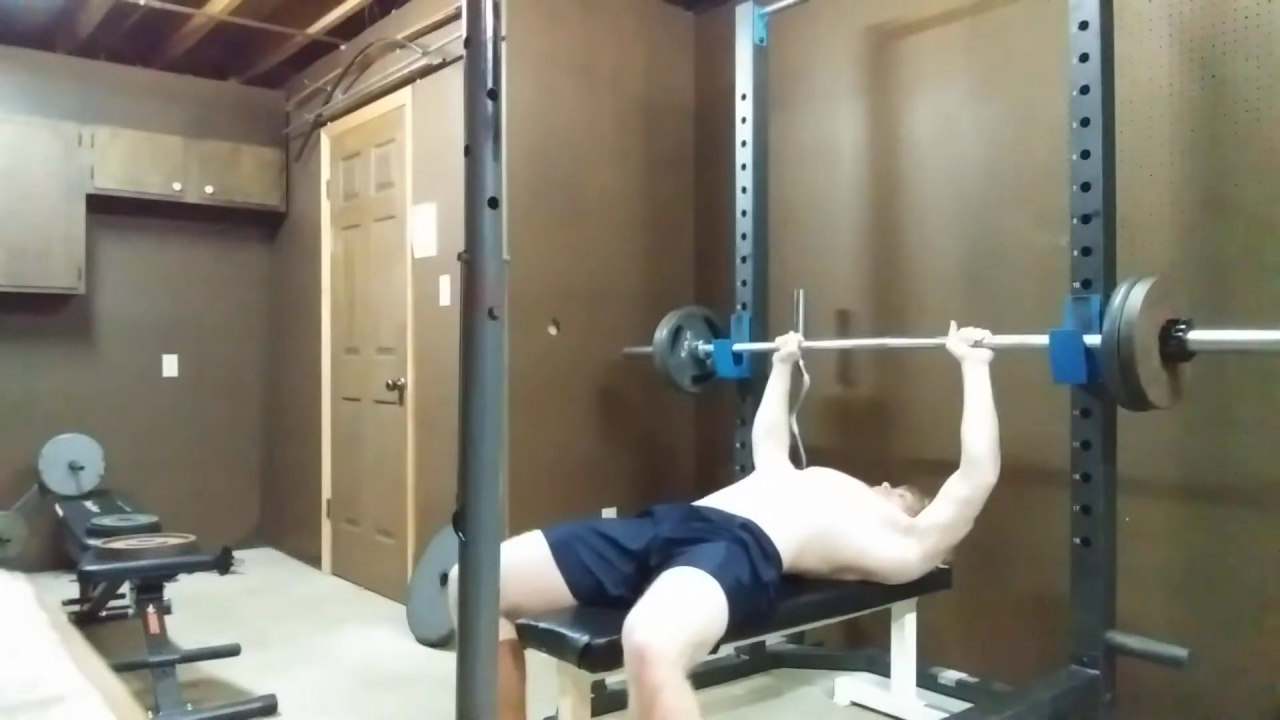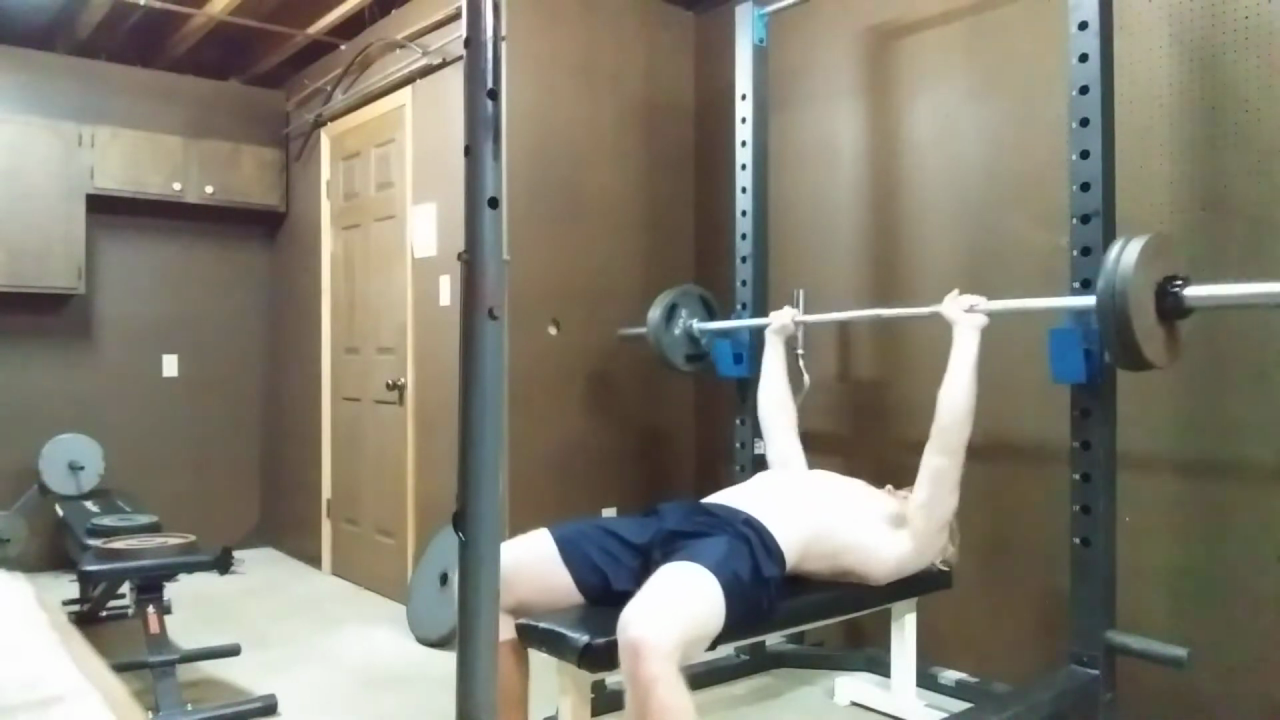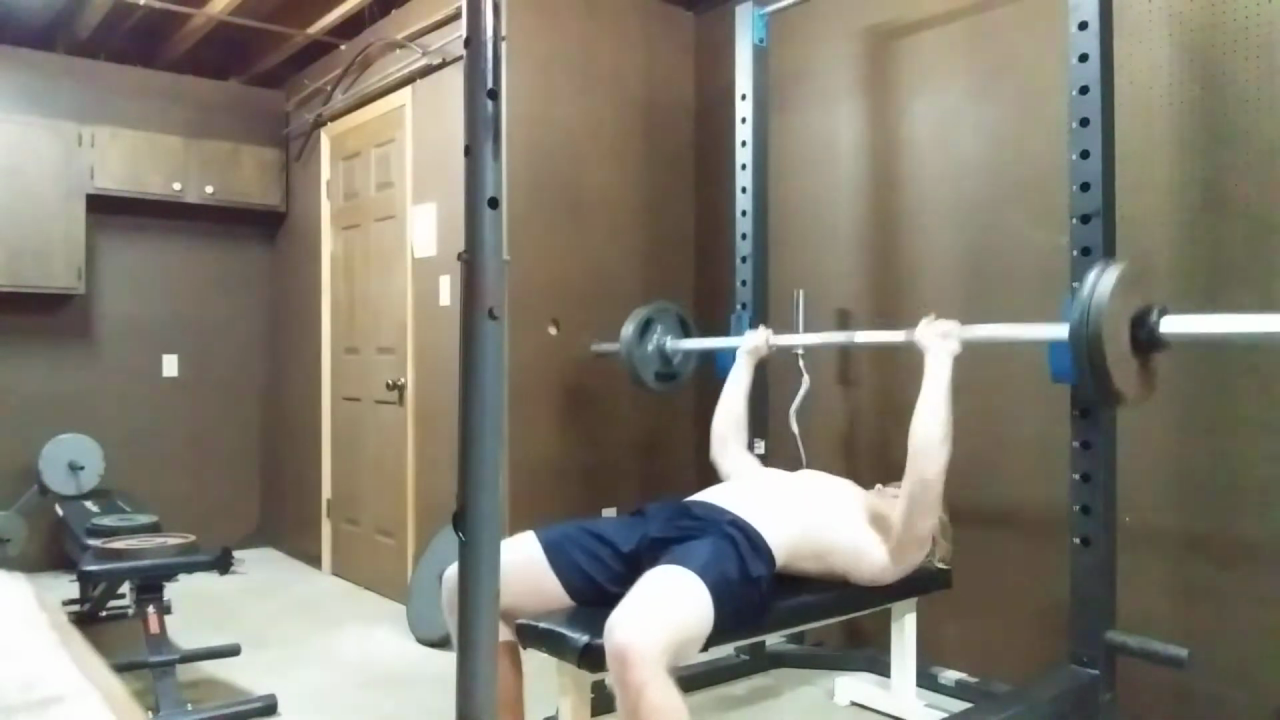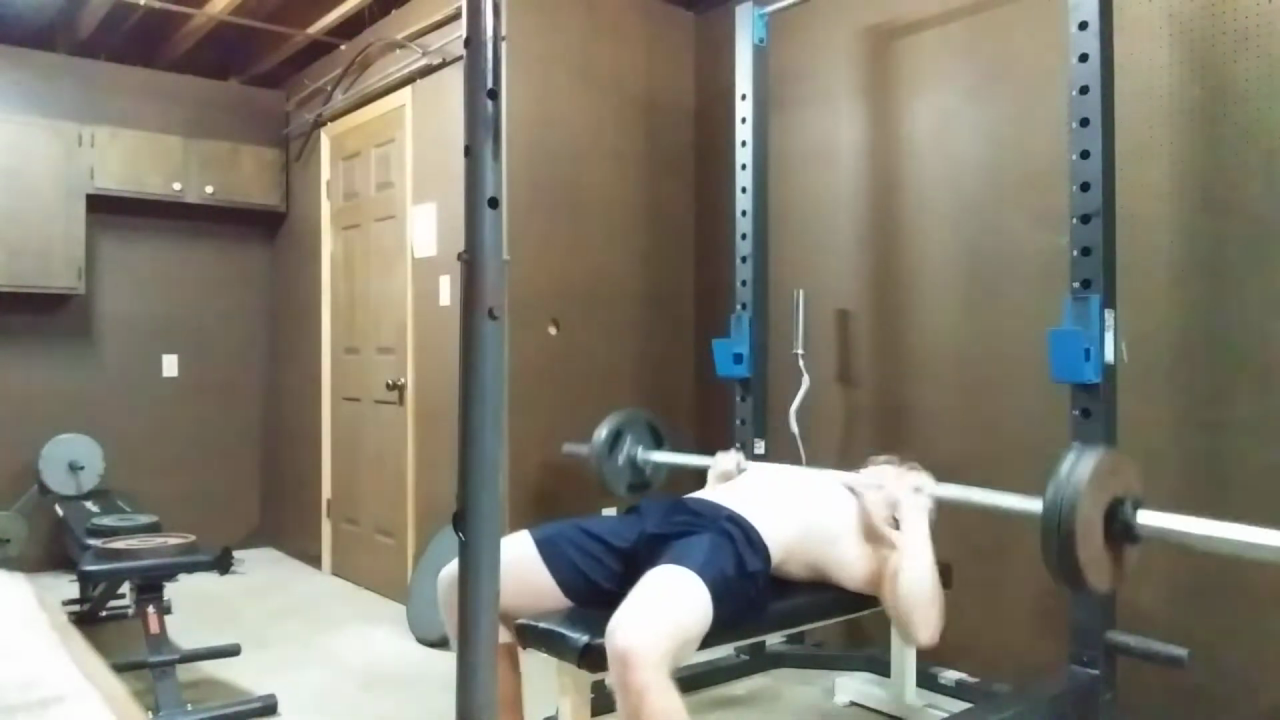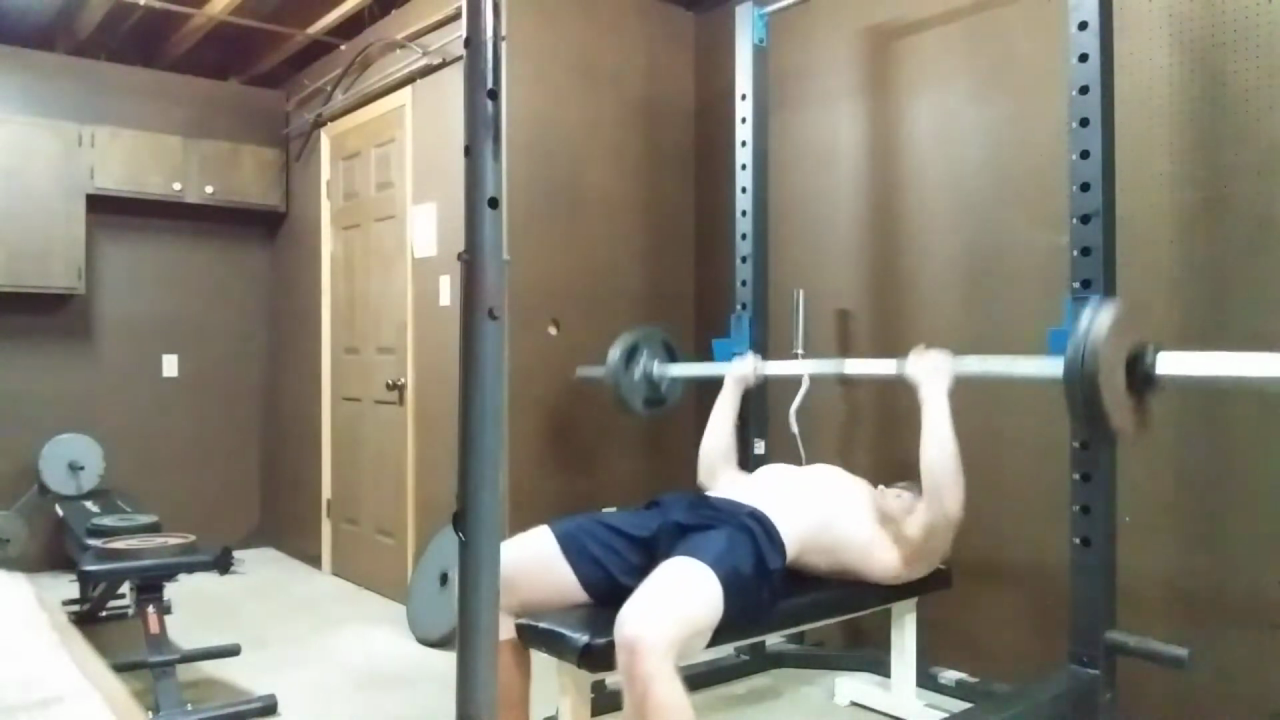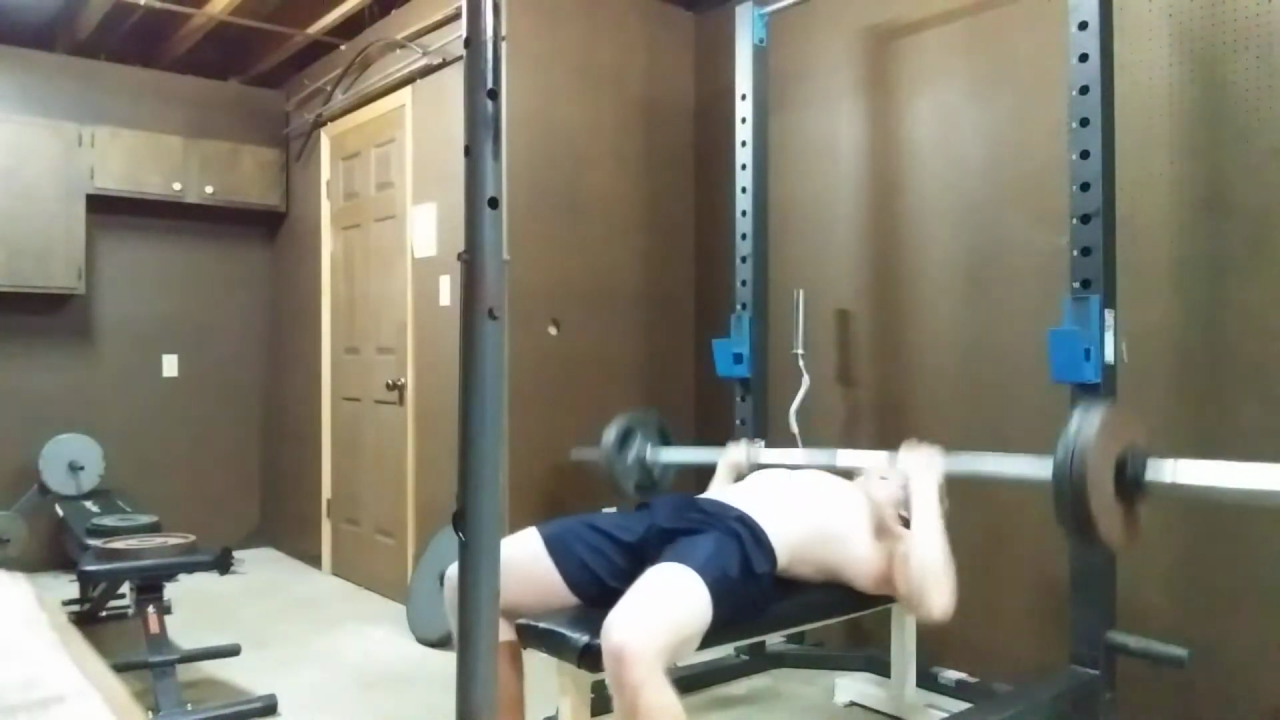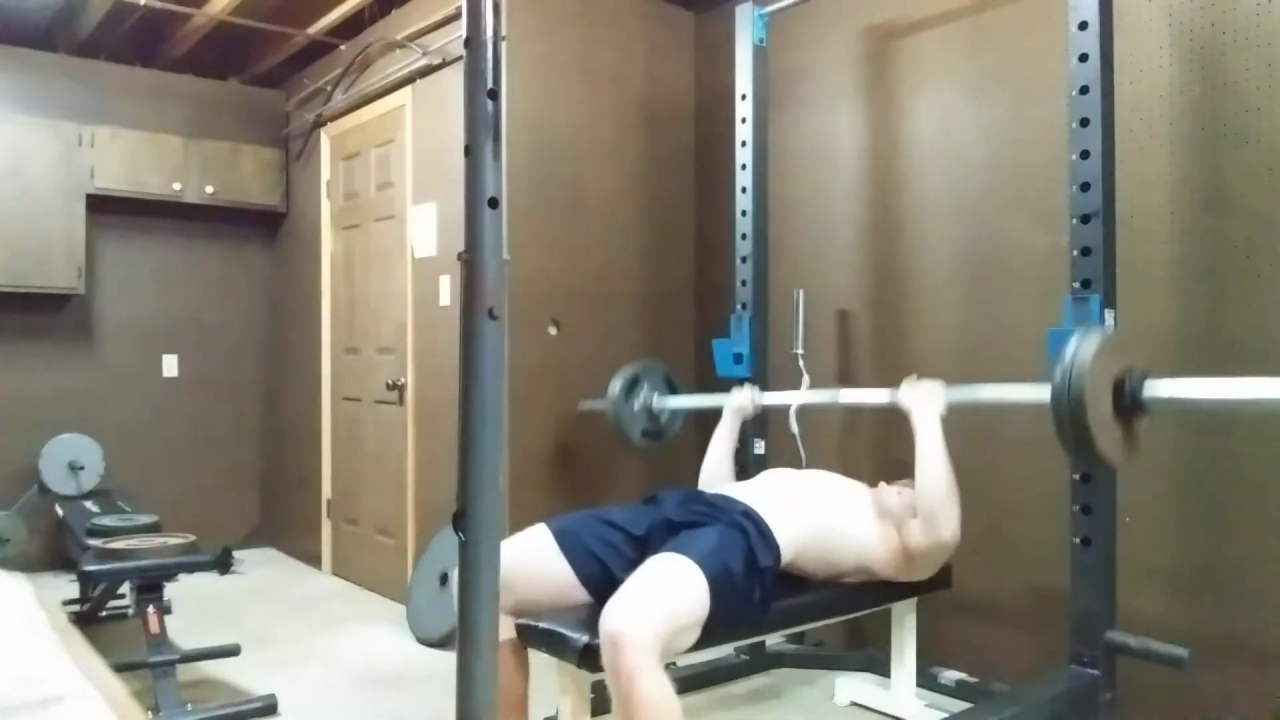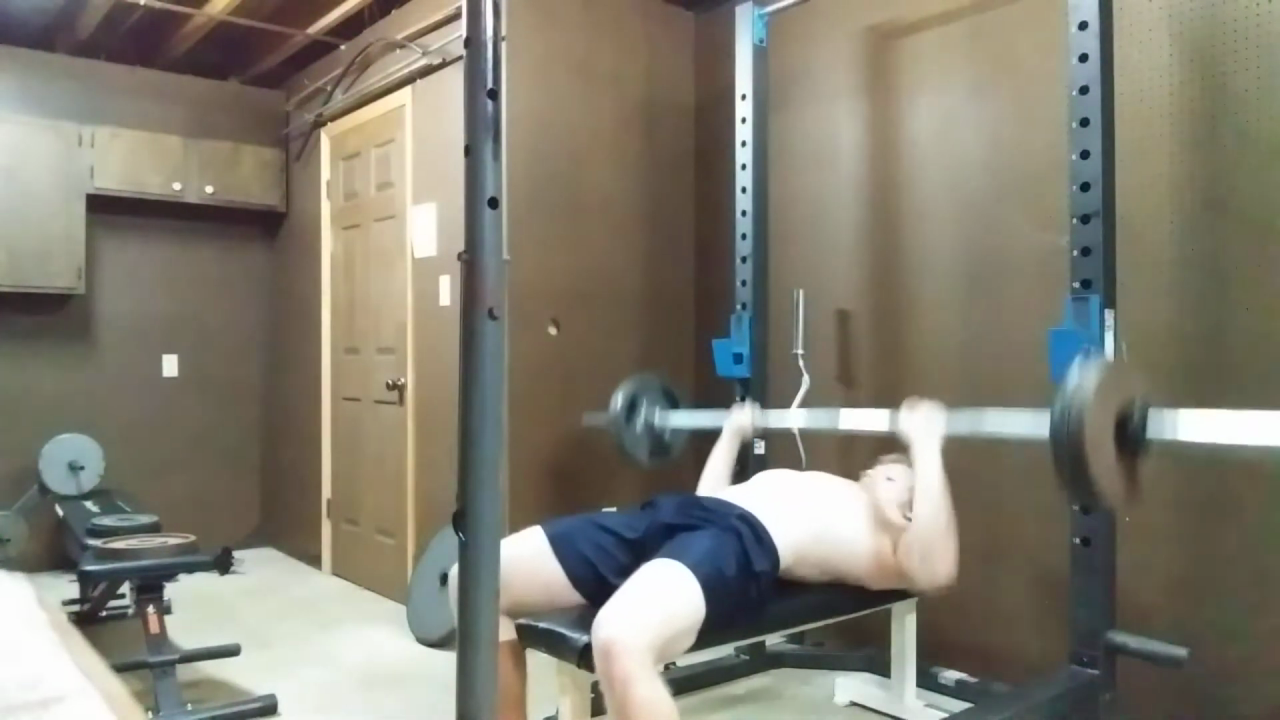
dt=0.4s
person 1, frame 1
left shoulder: (906, 545)
right shoulder: (811, 494)
left elbow: (977, 476)
right elbow: (768, 446)
left wrist: (973, 366)
right wrist: (782, 365)
left hip: (746, 550)
right hip: (669, 525)
left knee: (650, 647)
person 1, frame 2
left shoulder: (904, 545)
right shoulder: (816, 497)
left elbow: (946, 450)
right elbow: (779, 428)
left wrist: (965, 333)
right wrist: (775, 339)
left knee: (645, 640)
person 1, frame 3
left shoulder: (888, 554)
right shoulder: (822, 513)
left elbow: (928, 477)
right elbow: (728, 452)
left wrist: (937, 362)
right wrist: (745, 360)
left knee: (633, 648)
right knee: (465, 584)
person 1, frame 4
left shoulder: (880, 557)
right shoulder: (820, 502)
left elbow: (922, 628)
left wrist: (914, 510)
right wrist: (717, 478)
left knee: (635, 647)
right knee: (464, 582)
person 1, frame 5
left shoulder: (900, 554)
right shoulder: (820, 506)
left elbow: (946, 508)
right elbow: (714, 474)
left wrist: (933, 393)
right wrist: (734, 387)
left knee: (642, 638)
person 1, frame 6
left shoulder: (894, 550)
right shoulder: (825, 503)
left elbow: (935, 605)
left wrist: (925, 490)
right wrist: (726, 471)
left knee: (630, 646)
person 1, frame 7
left shoulder: (902, 552)
right shoulder: (822, 510)
left elbow: (941, 532)
right elbow: (713, 487)
left wrist: (925, 418)
right wrist: (732, 416)
left knee: (627, 634)
person 1, frame 8
left shoulder: (892, 551)
right shoulder: (819, 504)
left elbow: (935, 571)
left wrist: (926, 449)
right wrist: (731, 432)
left knee: (619, 644)
